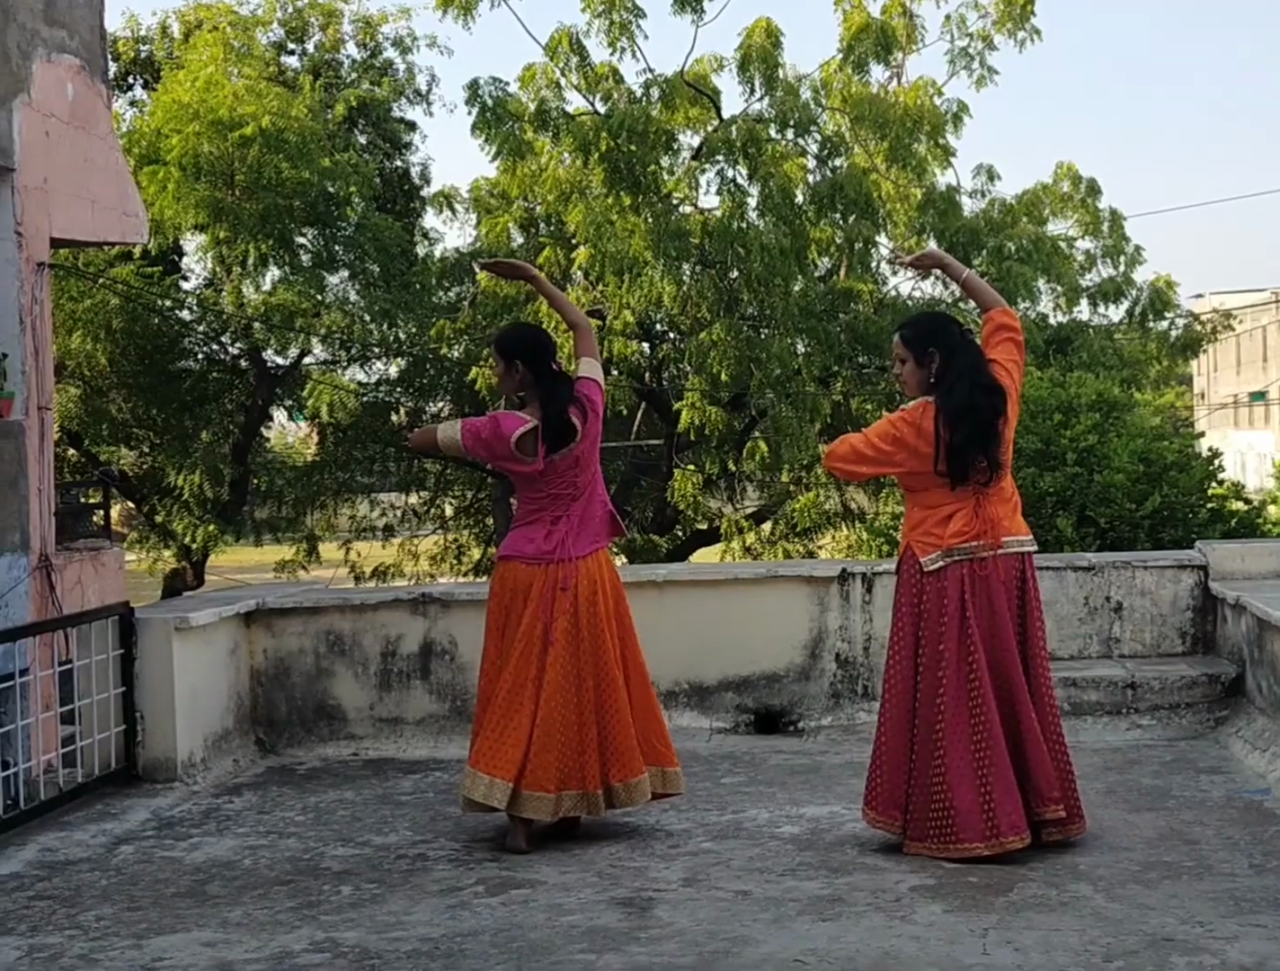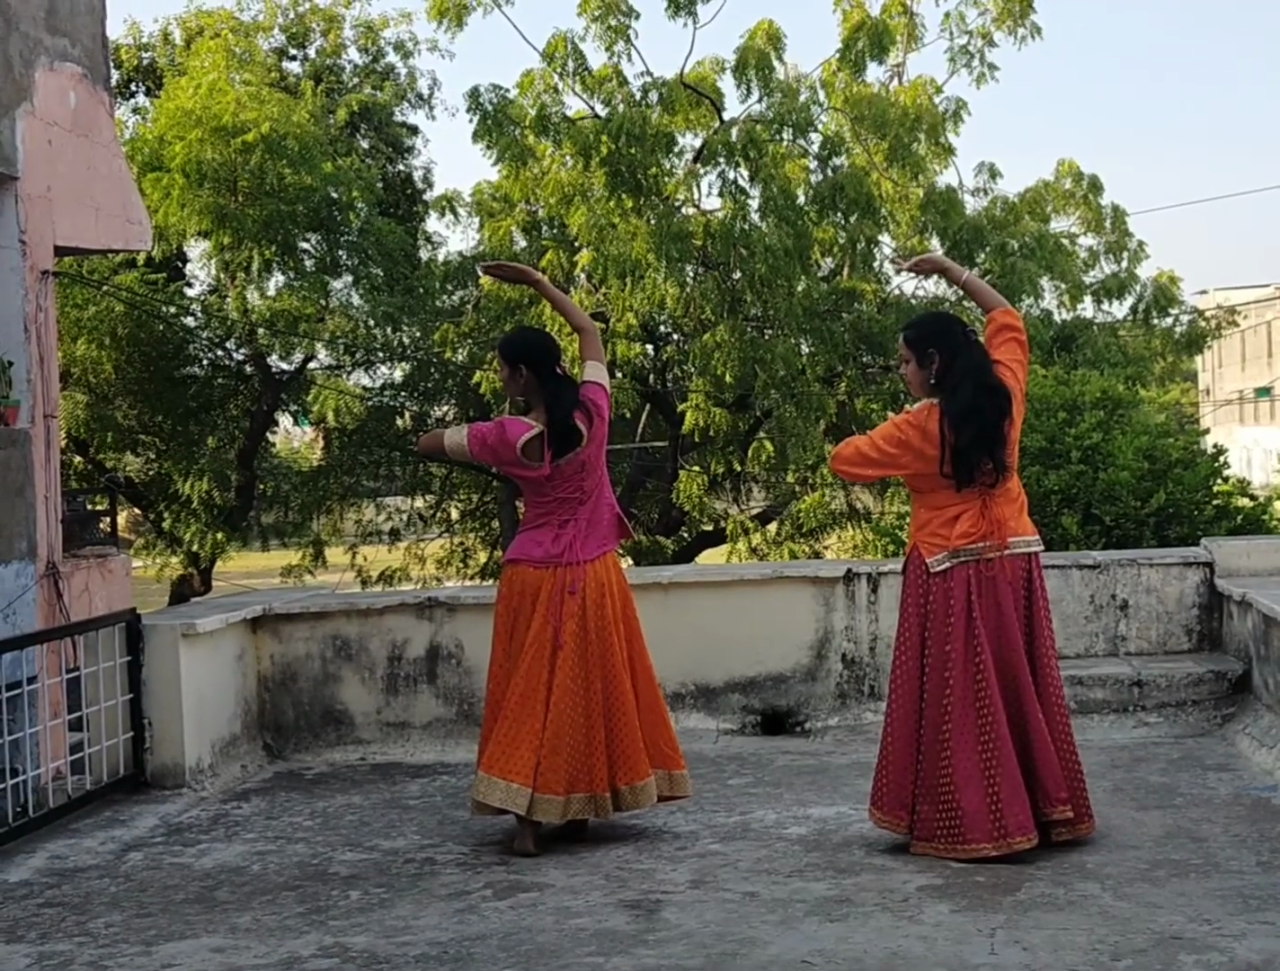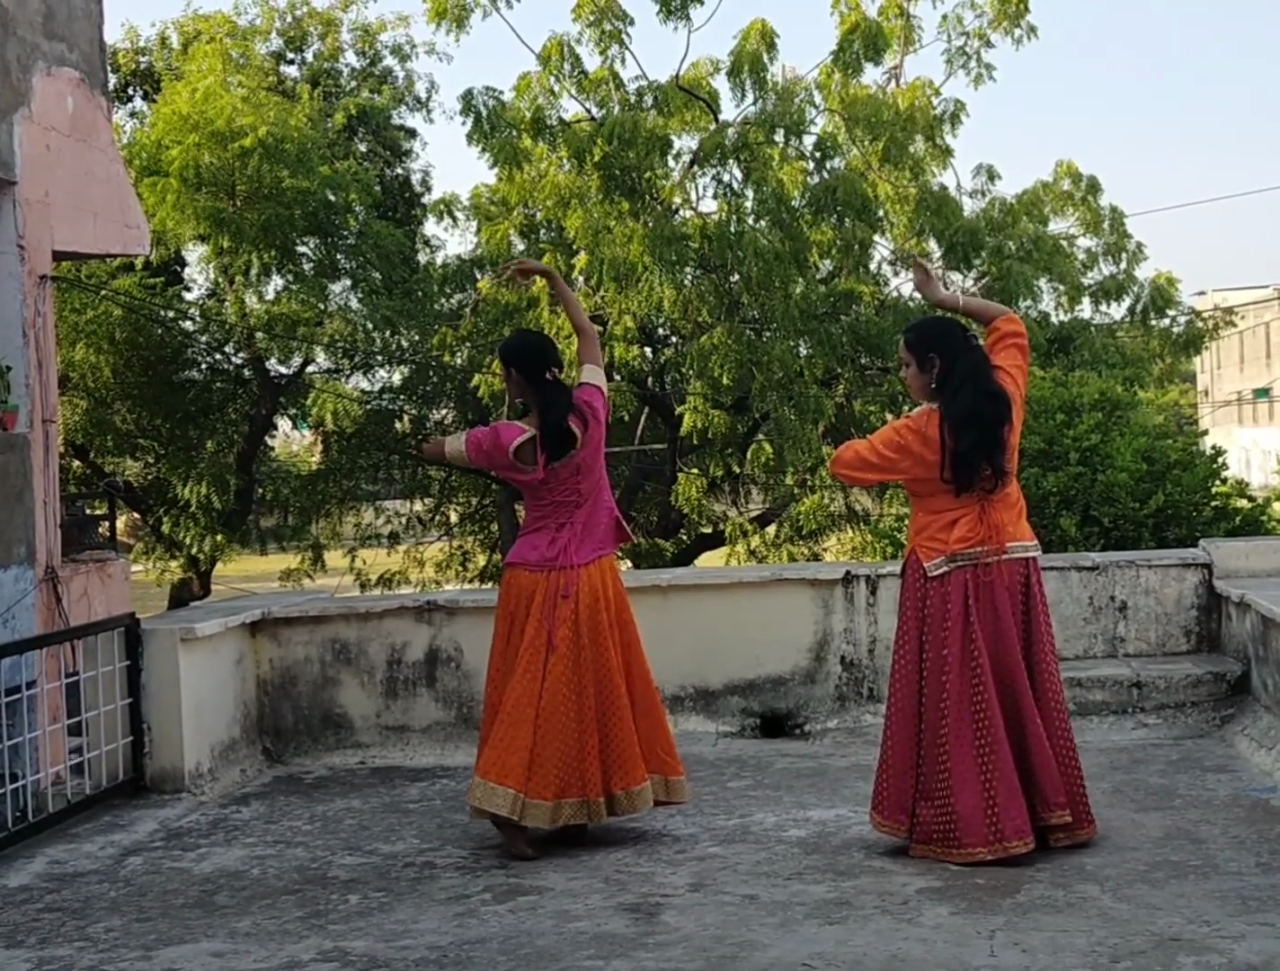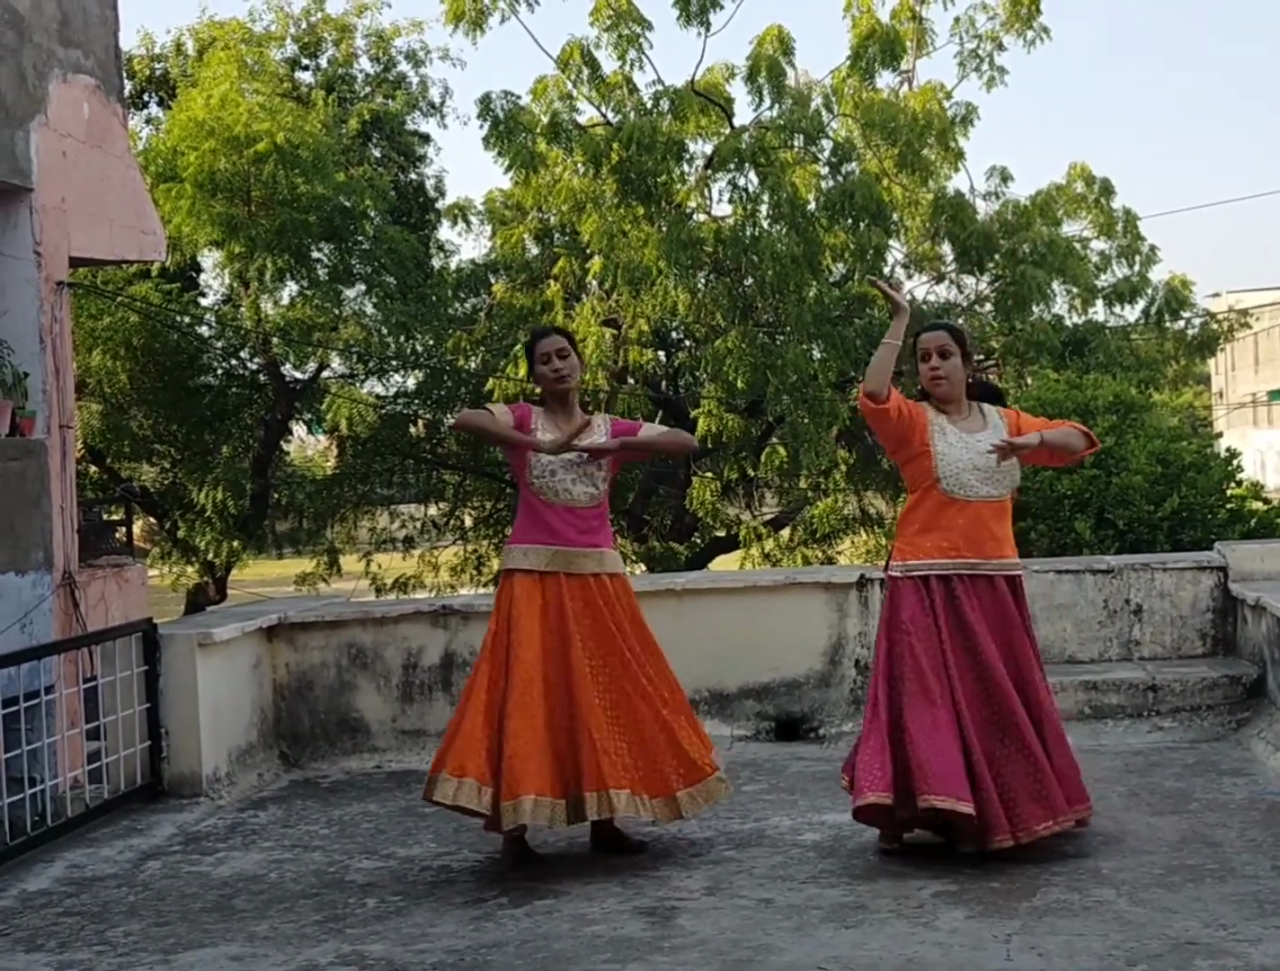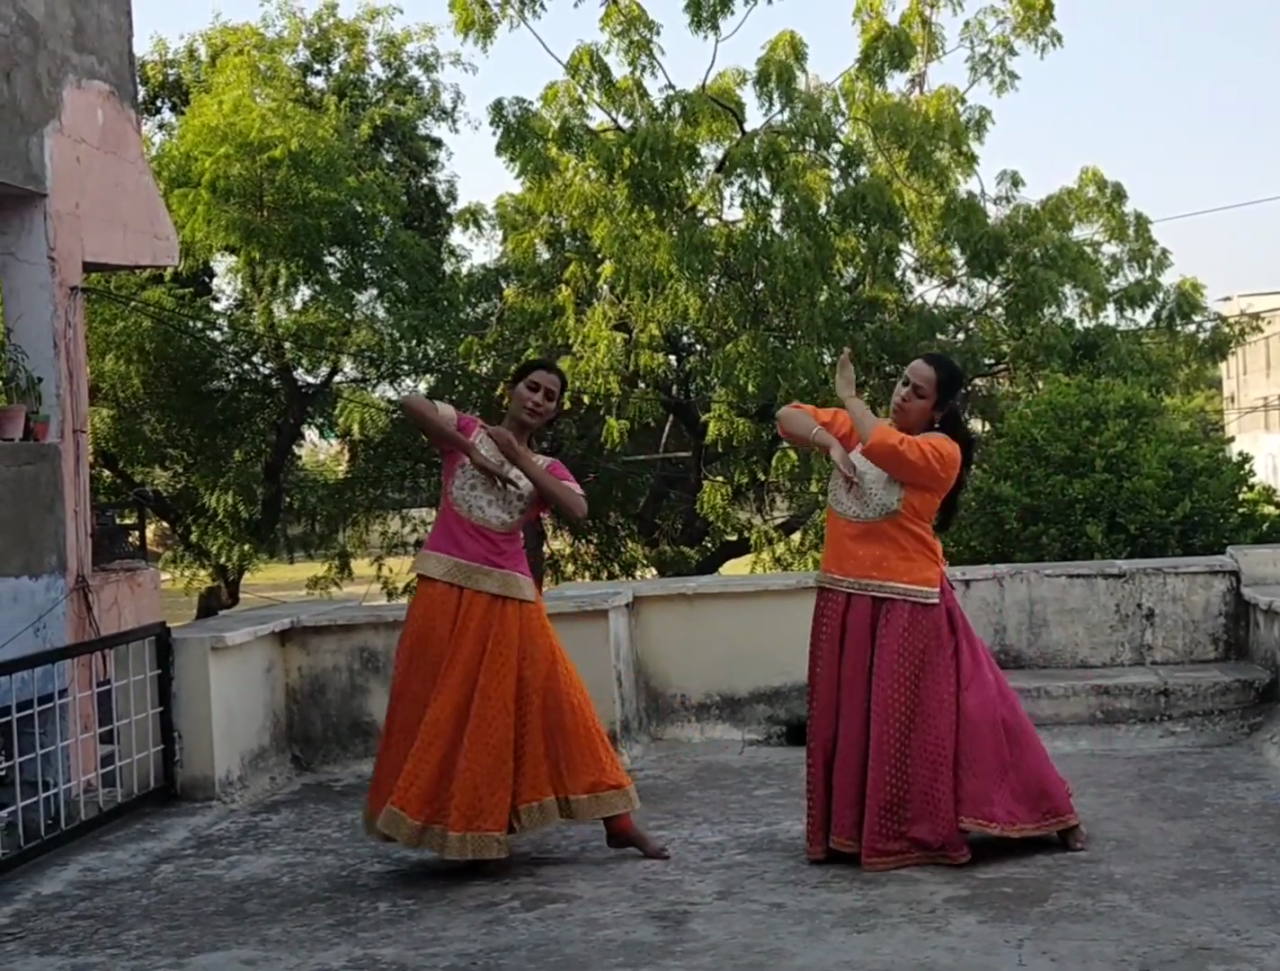
dt=1s
person 1, frame 1
left shoulder: (914, 425)
right shoulder: (999, 397)
left elbow: (837, 457)
right elbow: (1003, 319)
left wrist: (879, 440)
right wrist: (950, 267)
left hip: (944, 574)
right hip: (1005, 562)
left knee: (952, 699)
right knee: (1013, 689)
left ankle: (961, 825)
right ankle: (1036, 809)
person 1, frame 2
left shoulder: (919, 427)
right shoulder: (1004, 395)
left elbow: (844, 459)
right elbow: (1006, 319)
left wrist: (887, 440)
right wrist: (950, 270)
left hip: (951, 574)
right hip: (1012, 561)
left knee: (960, 700)
right knee: (1020, 688)
left ankle: (970, 823)
right ankle: (1045, 808)
person 1, frame 3
left shoulder: (918, 432)
right shoulder: (1004, 400)
left elbow: (843, 462)
right elbow: (1008, 323)
left wrist: (888, 443)
right wrist: (948, 299)
left hip: (948, 577)
right hip: (1010, 566)
left knee: (956, 701)
right knee: (1016, 691)
left ankle: (964, 825)
right ankle: (1039, 812)
person 1, frame 4
left shoulder: (1004, 420)
right shoulder: (908, 425)
left elbow: (1081, 440)
right elbow: (873, 395)
left wrist: (1040, 439)
right wrist: (899, 322)
left hip: (995, 583)
right hip: (926, 583)
left knee: (1003, 695)
right knee: (925, 693)
left ankle: (1008, 809)
right ankle: (904, 807)
person 1, frame 5
left shoulder: (943, 452)
right shoulder: (859, 431)
left elbow: (885, 446)
right elbow: (789, 417)
left wrist: (849, 395)
right wrist: (831, 445)
left hip: (907, 601)
right hip: (845, 599)
left knee: (921, 717)
right knee: (853, 716)
right ankle: (860, 830)
person 2, frame 1
left shoulder: (503, 431)
right shoulder: (585, 408)
left elbow: (419, 440)
right elbow: (584, 329)
right wrist: (534, 278)
left hip: (528, 575)
right hip: (586, 573)
left knee: (525, 690)
right knee: (583, 685)
left ankle: (521, 816)
right ankle: (571, 806)
person 2, frame 2
left shoulder: (509, 436)
right shoulder: (591, 412)
left elbow: (426, 444)
right elbow: (590, 332)
right wrist: (538, 282)
left hip: (536, 578)
right hip: (593, 575)
left knee: (534, 693)
right knee: (591, 688)
left ankle: (529, 818)
right ankle: (581, 809)
person 2, frame 3
left shoulder: (505, 441)
right shoulder: (588, 413)
left elbow: (432, 451)
right elbow: (591, 337)
right wrist: (554, 279)
left hip: (535, 580)
right hip: (590, 577)
left knee: (532, 694)
right knee: (590, 692)
left ankle: (517, 813)
right ankle: (577, 810)
person 2, frame 4
left shoulder: (613, 429)
right shoulder: (521, 421)
left elbow: (686, 443)
right elbow: (465, 420)
left wrist: (619, 444)
right wrist: (547, 444)
left hip: (598, 576)
right hip: (533, 575)
left knee: (607, 694)
right knee: (525, 692)
left ankle: (602, 820)
right ankle: (513, 825)
person 2, frame 5
left shoulder: (548, 468)
right shoulder: (467, 430)
left elbow: (577, 510)
right elbow: (410, 403)
left wrist: (517, 456)
right wrist: (473, 451)
left hip: (509, 598)
right hip: (445, 588)
left knee: (552, 707)
right knee: (447, 714)
left ankle: (619, 823)
right ankle: (468, 835)
